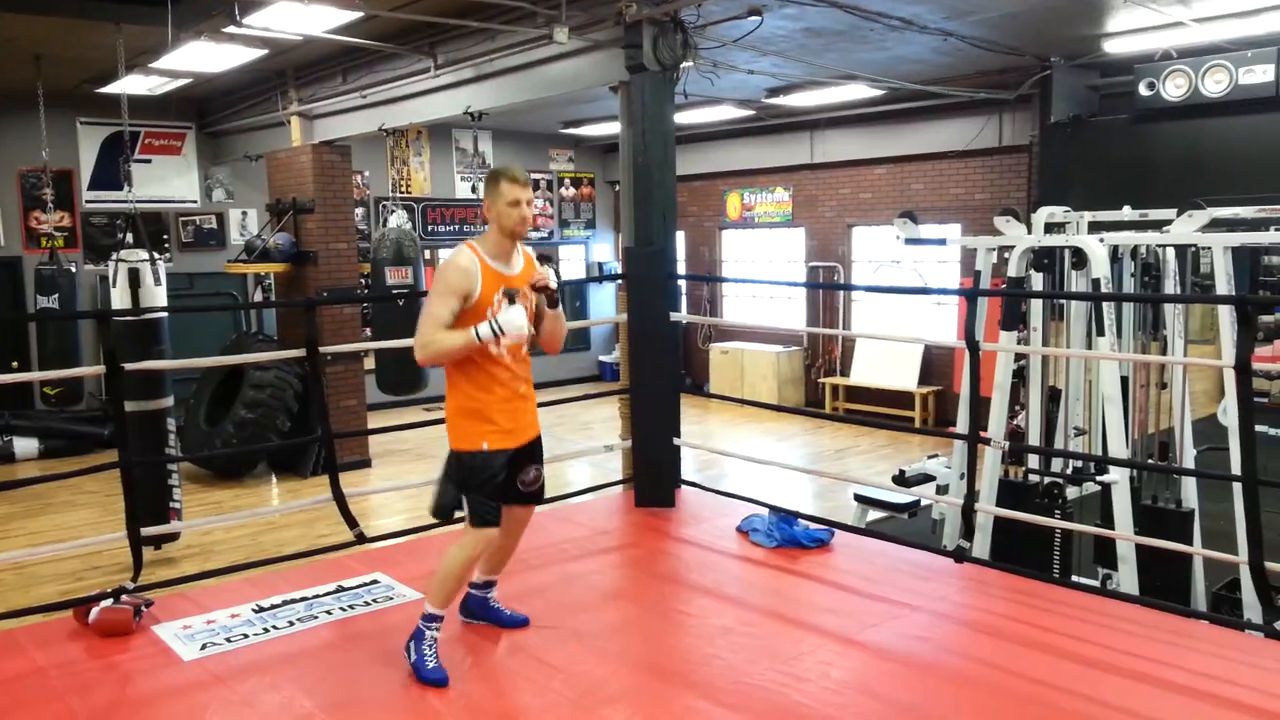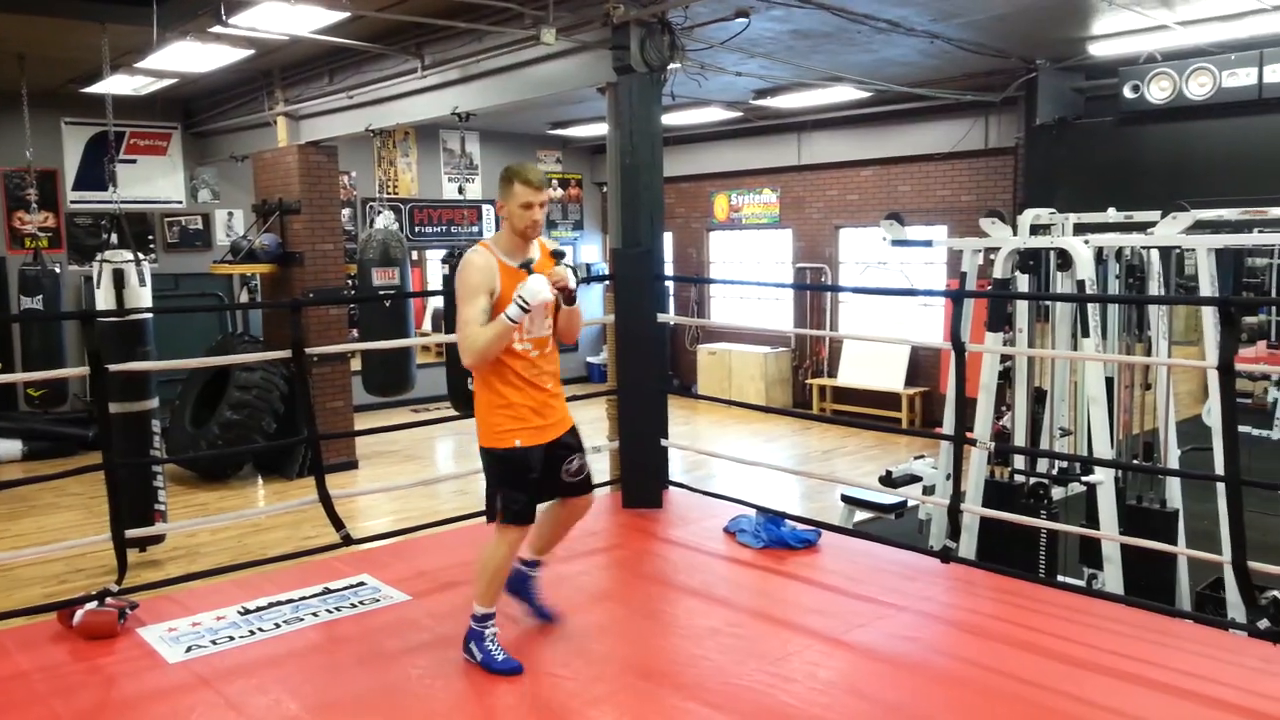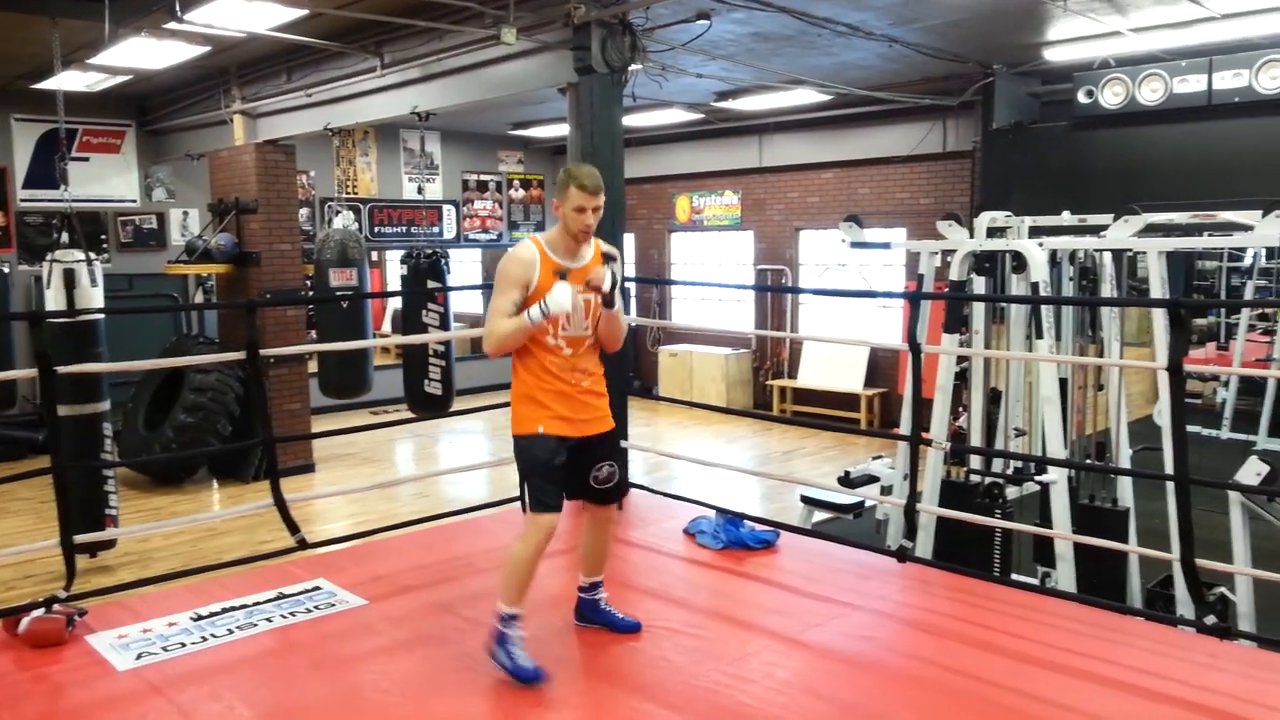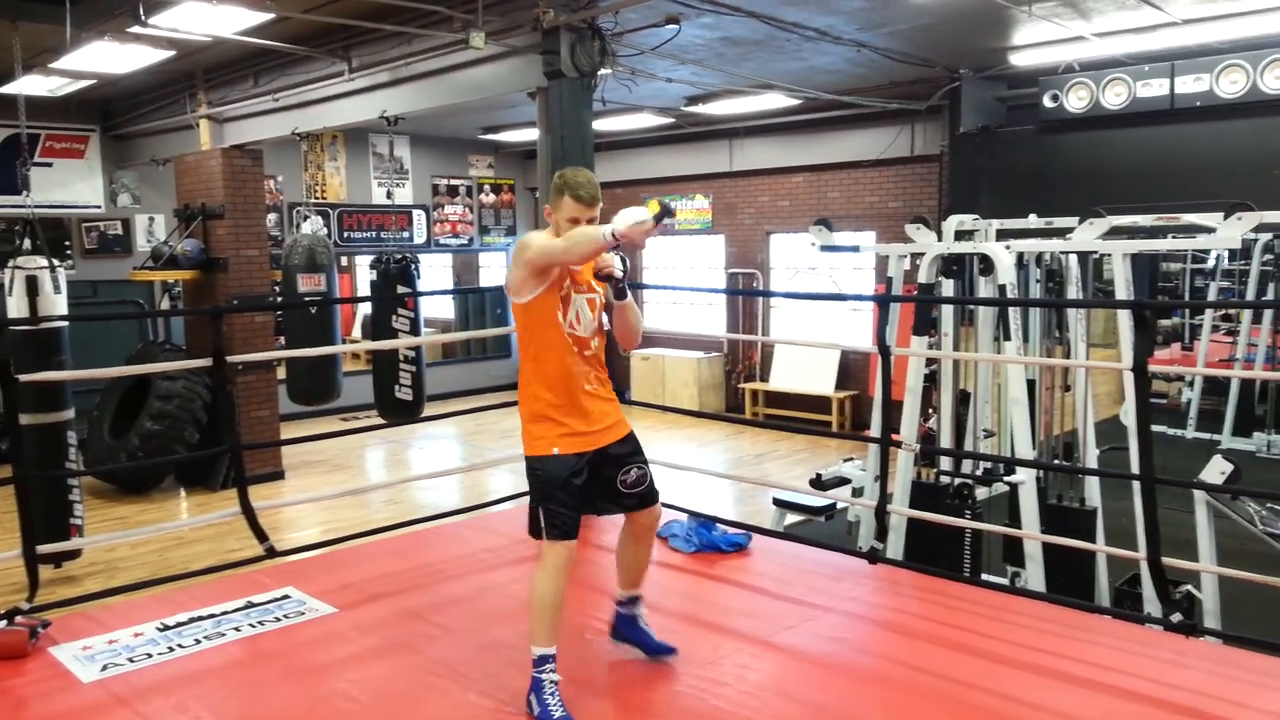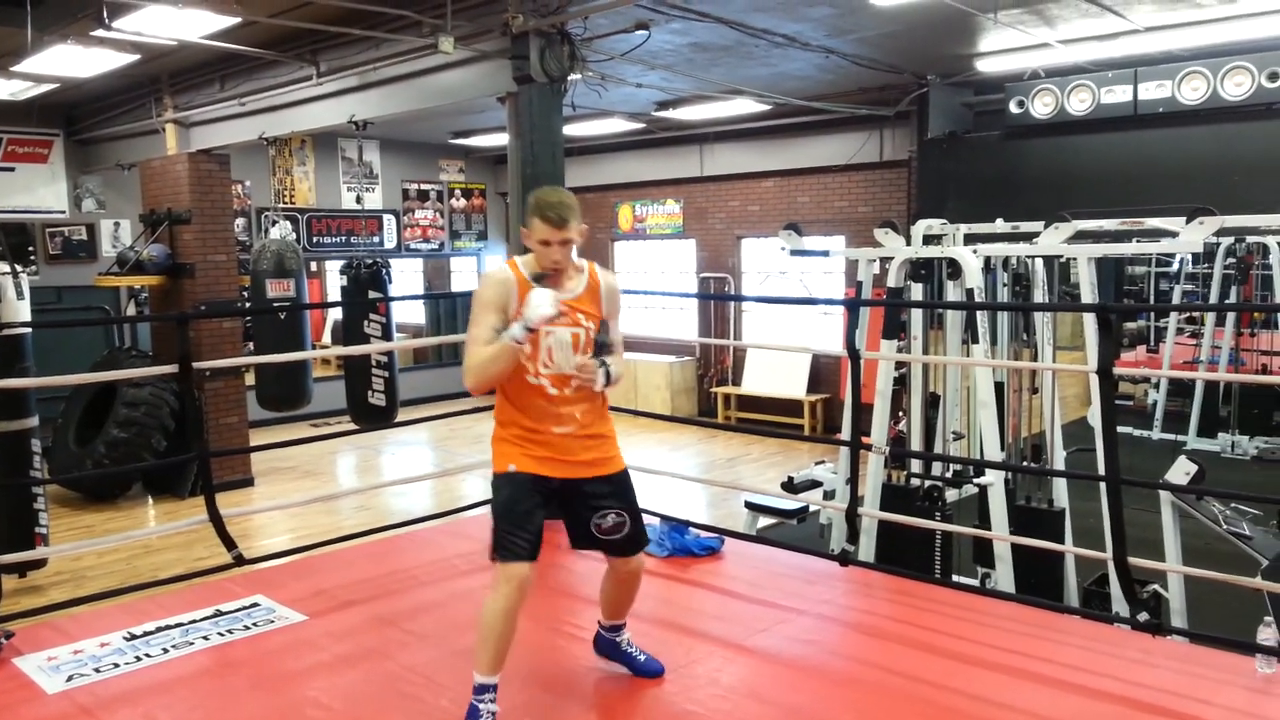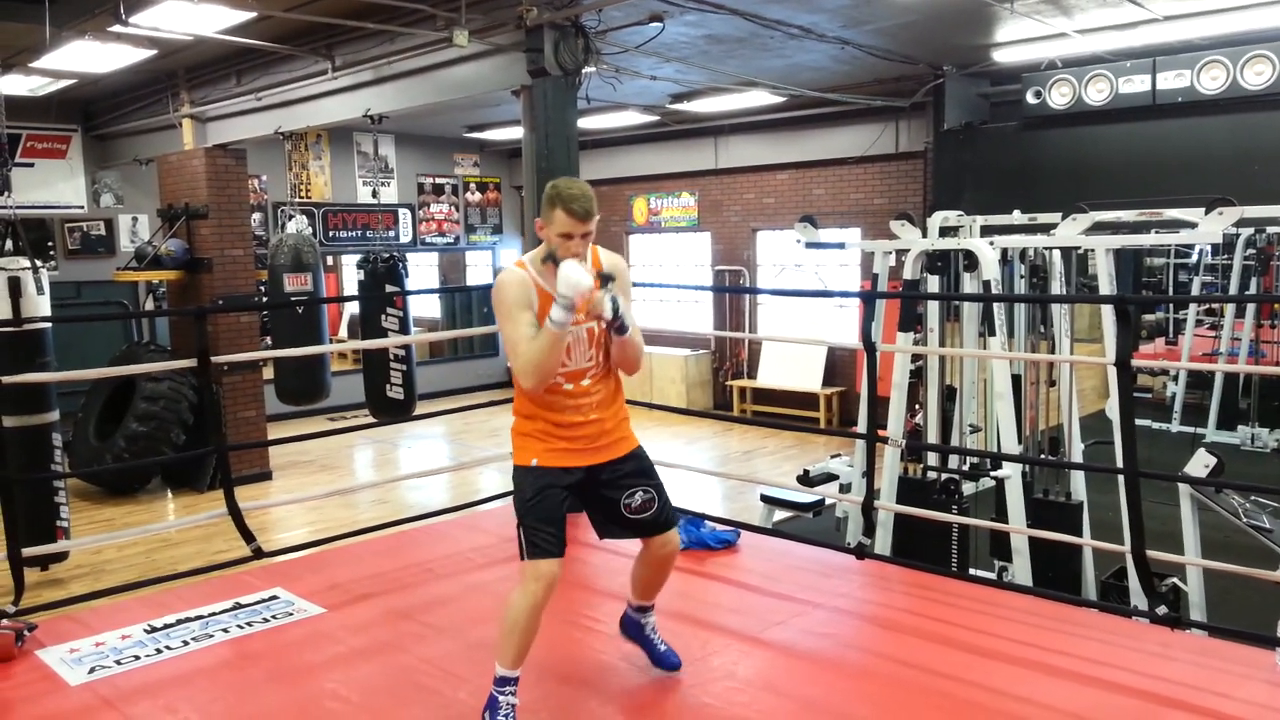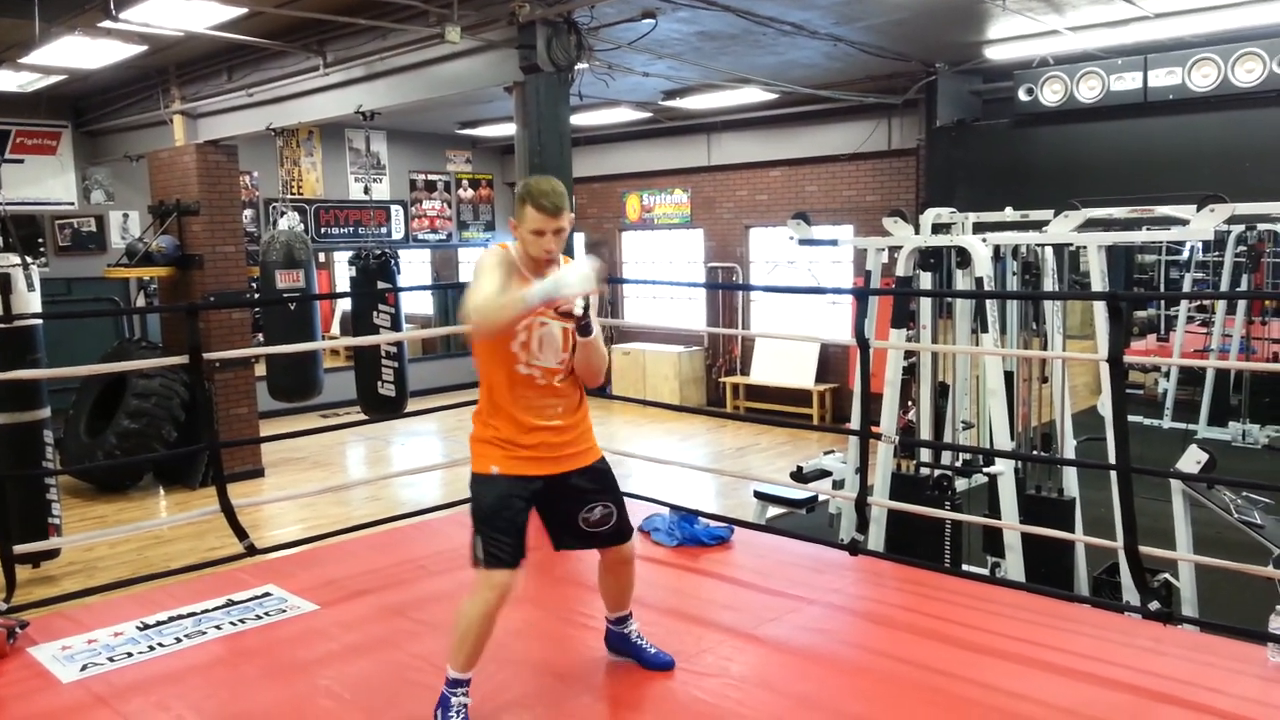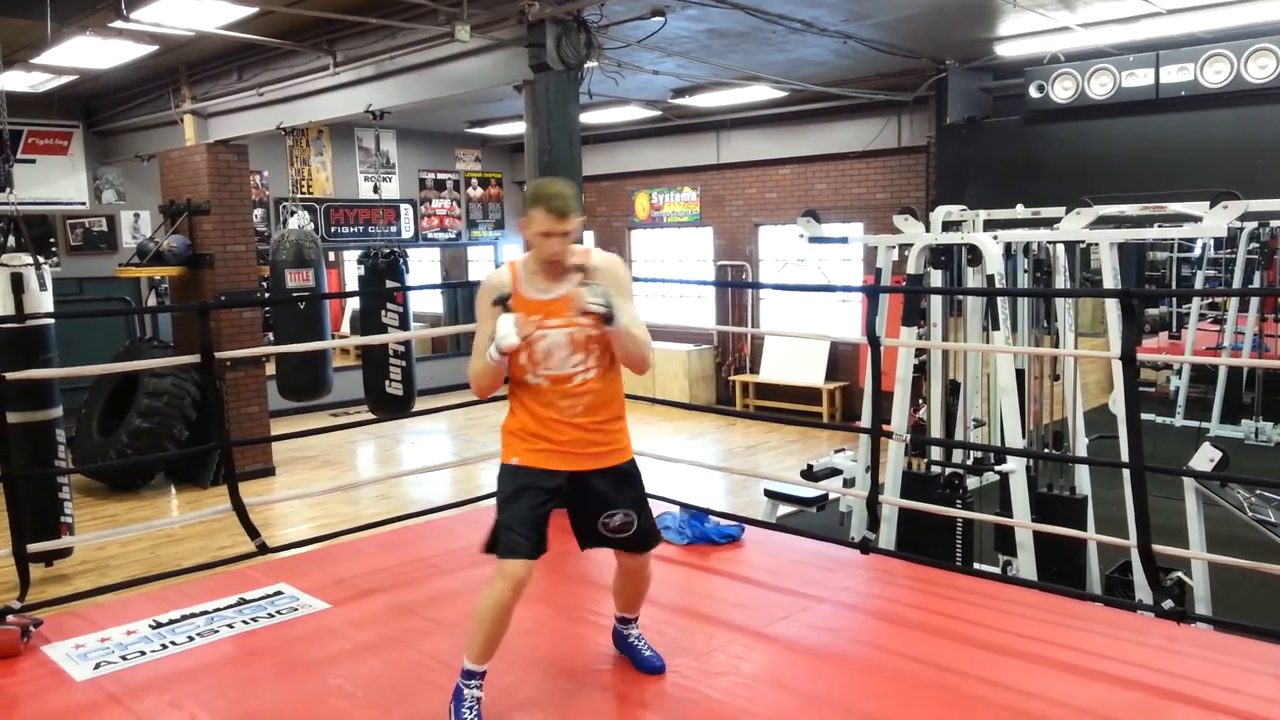
dt=0.5s
person 1, frame 1
left shoulder: (532, 262)
right shoulder: (461, 267)
left elbow: (553, 345)
right elbow: (425, 348)
left wrist: (549, 299)
right wrist: (491, 330)
left hip: (522, 418)
right hip: (476, 423)
left knee: (519, 513)
right knee: (483, 532)
left ankle: (481, 596)
right ankle: (424, 634)
person 1, frame 2
left shoulder: (548, 253)
right shoulder: (479, 265)
left elbow: (568, 336)
right elbow: (472, 355)
left wrist: (567, 294)
right wrist: (521, 304)
left hip: (553, 412)
right hip: (508, 421)
left knee: (577, 499)
right knee: (512, 527)
left ankle: (523, 573)
right ankle: (481, 631)
person 1, frame 3
left shoulder: (604, 259)
right shoulder: (523, 258)
left elbow: (614, 343)
right elbow: (492, 343)
left wrist: (607, 295)
right wrist: (544, 309)
left hip: (594, 412)
right hip: (540, 415)
left knee: (603, 508)
right knee: (543, 523)
left ankle: (590, 599)
right ankle: (506, 628)
person 1, frame 4
left shoulder: (597, 258)
right shoulder: (532, 250)
left elbow: (628, 341)
right elbow: (560, 248)
left wrist: (618, 287)
right wrist: (623, 225)
left hip: (604, 418)
right hip: (553, 430)
left knee: (645, 514)
right knee: (559, 550)
left ankle: (627, 616)
person 1, frame 5
left shoulder: (604, 286)
right shoulder: (499, 283)
right elbow: (474, 381)
left wrist: (608, 371)
right wrist: (523, 324)
left hip: (595, 455)
right hip: (522, 458)
left knee: (629, 561)
right knee: (512, 577)
left ankle: (611, 636)
person 1, frame 6
left shoulder: (611, 267)
right shoulder: (515, 282)
left elbow: (631, 365)
right elbow: (529, 381)
left wrist: (618, 319)
right wrist: (563, 303)
left hip: (613, 440)
right hip: (544, 450)
left knee: (664, 541)
right knee: (541, 574)
left ankle: (638, 618)
person 1, frame 7
left shoulder: (580, 275)
right shoulder: (491, 267)
left elbow: (594, 376)
right elbow: (477, 319)
left wrist: (584, 324)
right wrist: (552, 287)
left hip: (573, 449)
right hip: (503, 456)
left knee: (618, 549)
right knee: (494, 583)
left ankle: (620, 632)
person 1, frame 8
left shoulder: (606, 268)
right shoulder: (499, 286)
left elbow: (641, 362)
right elbow: (480, 387)
left wrist: (611, 318)
right wrist: (498, 347)
left hip: (605, 450)
right hip: (531, 452)
left knee: (637, 556)
right knee: (510, 576)
left ankle: (626, 631)
